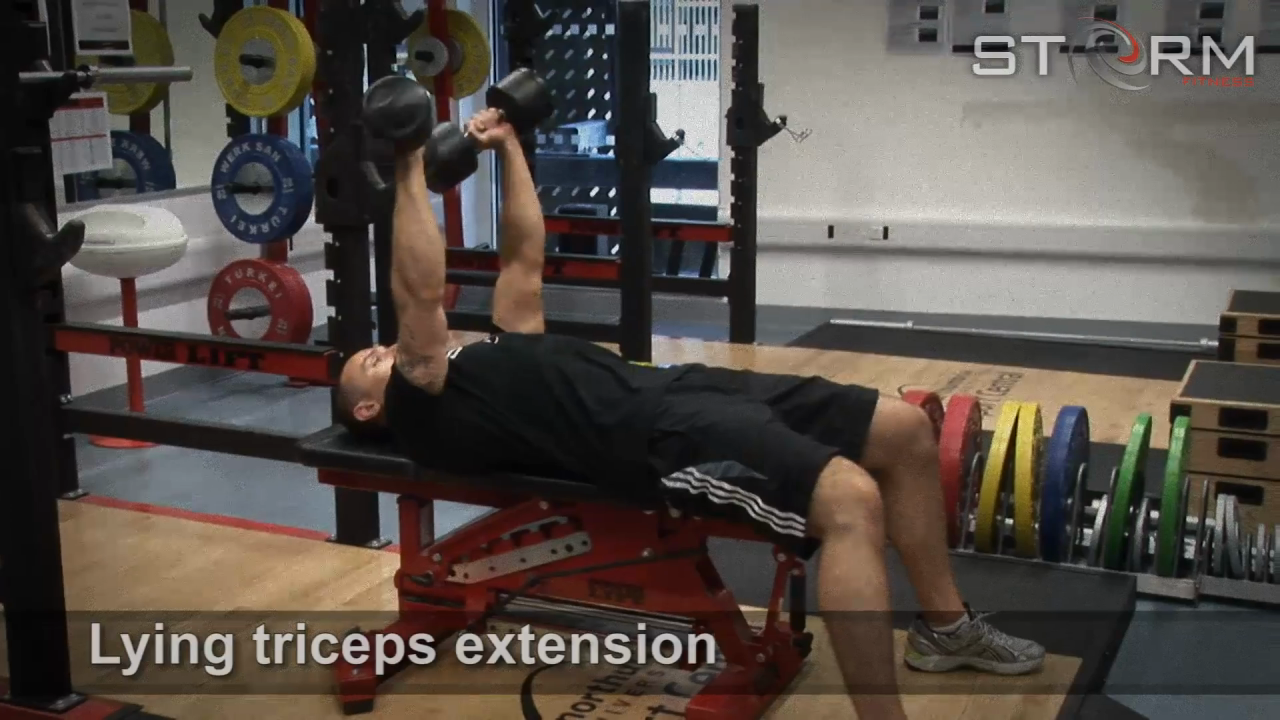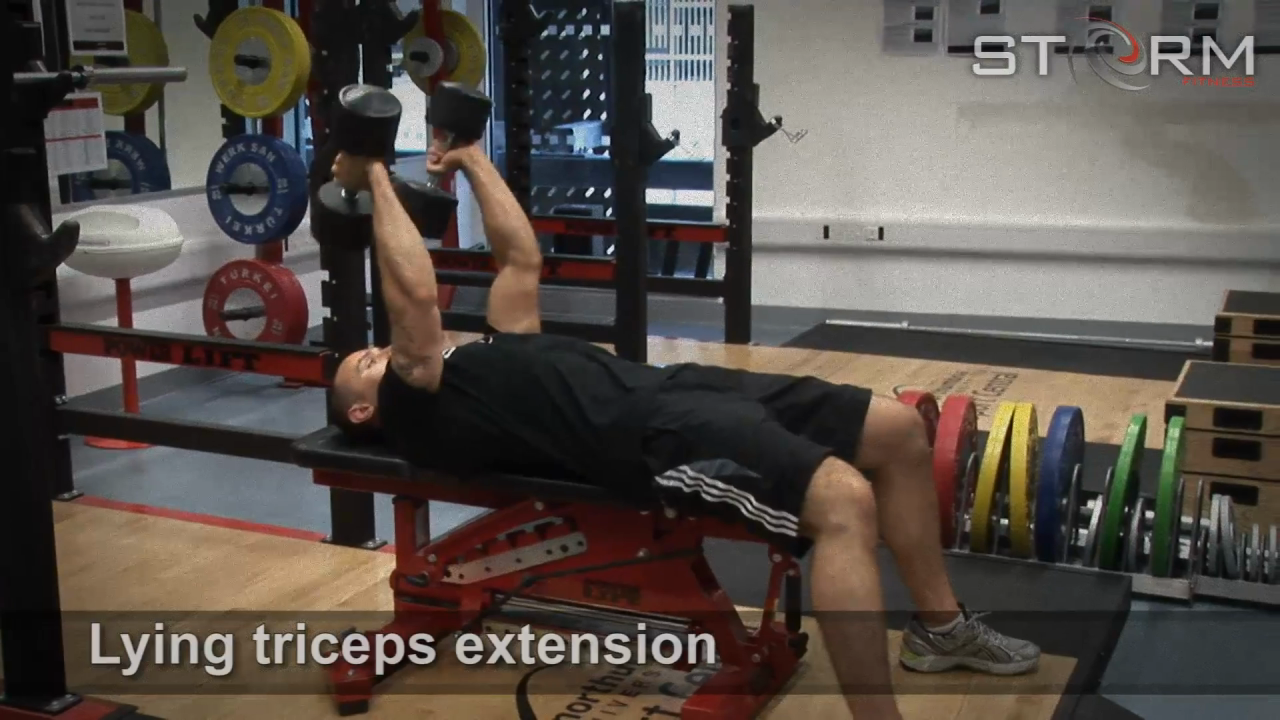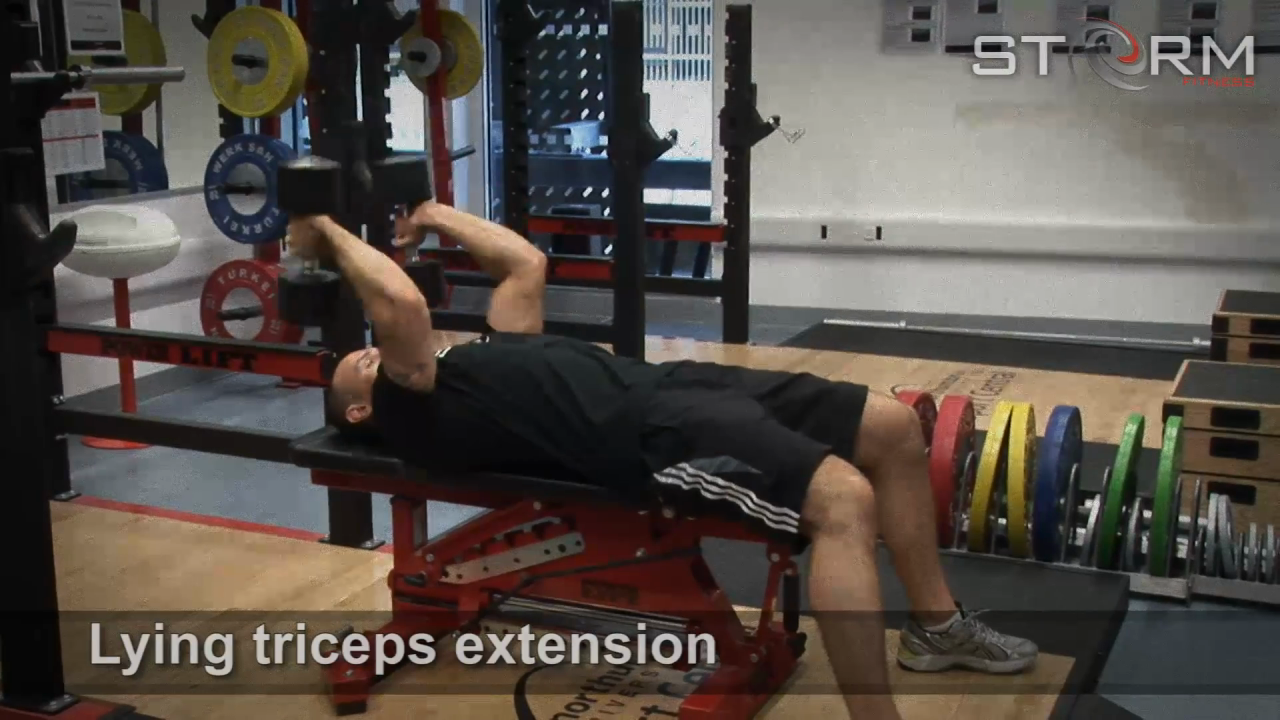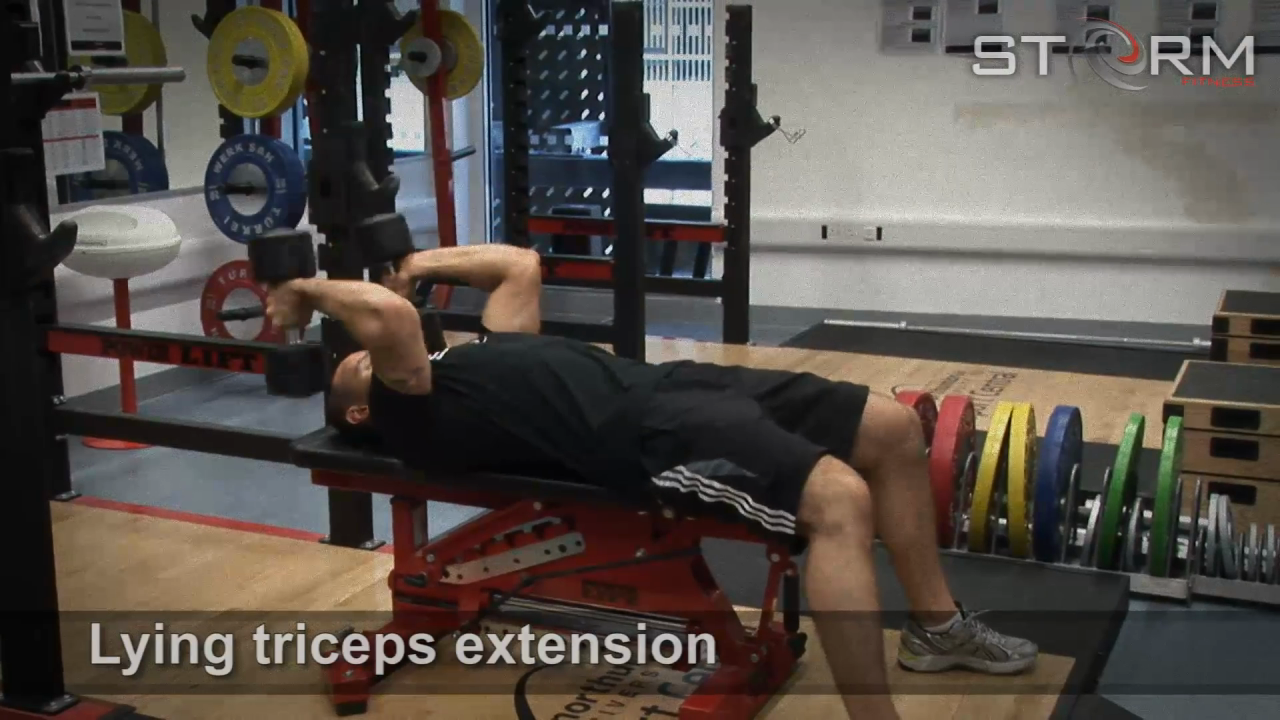
dt=0.5s
person 1, frame 1
left shoulder: (487, 356)
right shoulder: (429, 414)
left elbow: (523, 261)
right elbow: (421, 295)
left wrist: (509, 146)
right wrist: (409, 169)
left hip: (677, 387)
right hip: (657, 437)
left knee: (906, 431)
right knee: (851, 502)
left ankle: (946, 624)
person 1, frame 2
left shoulder: (484, 357)
right shoulder: (419, 416)
left elbow: (523, 261)
right elbow: (414, 296)
left wrist: (471, 160)
right wrist: (374, 179)
left hip: (672, 385)
right hip: (648, 435)
left knee: (899, 430)
right knee: (844, 501)
left ankle: (940, 625)
person 1, frame 3
left shoulder: (470, 363)
right shoulder: (415, 414)
left elbow: (527, 266)
right elbow: (403, 305)
left wrist: (435, 215)
right wrist: (330, 234)
left hip: (666, 383)
right hip: (647, 434)
left knee: (895, 429)
right knee: (844, 501)
left ankle: (937, 624)
person 1, frame 4
left shoulder: (470, 356)
right shoulder: (413, 416)
left elbow: (524, 265)
right elbow: (388, 316)
left wrist: (422, 261)
right wrist: (306, 293)
left hip: (667, 384)
right hip: (643, 434)
left knee: (895, 429)
right knee: (841, 501)
left ankle: (937, 626)
